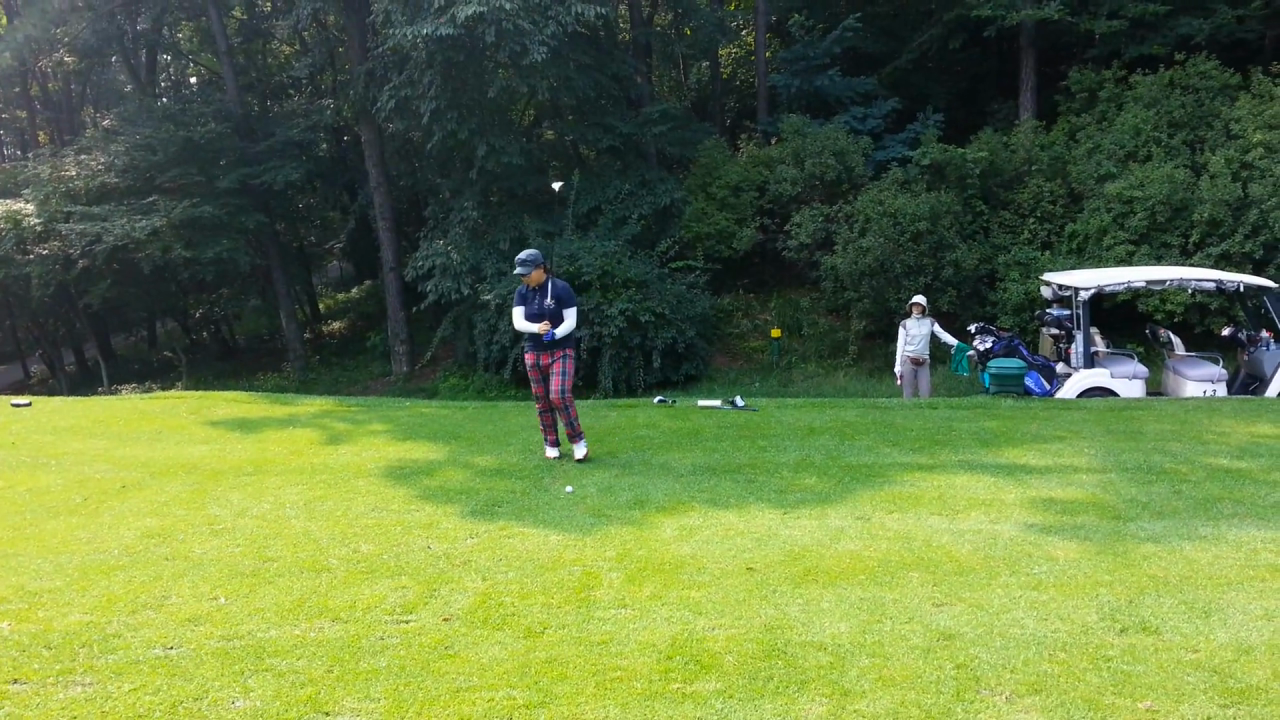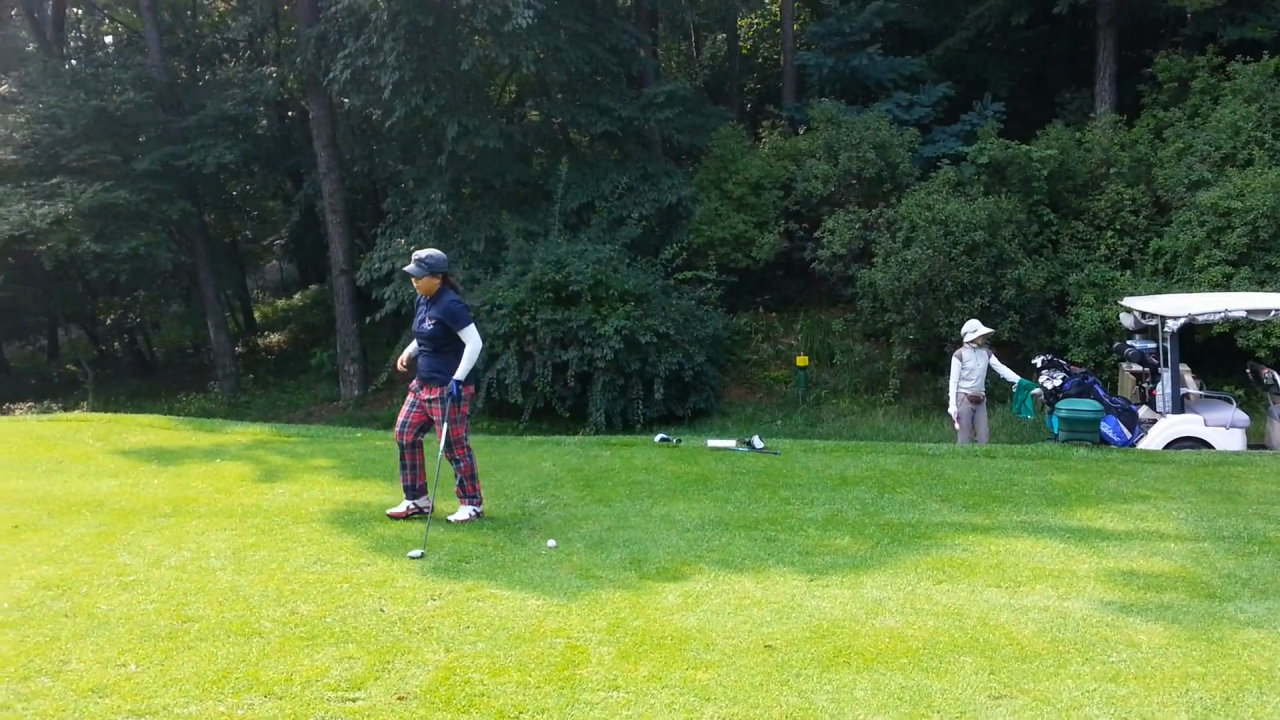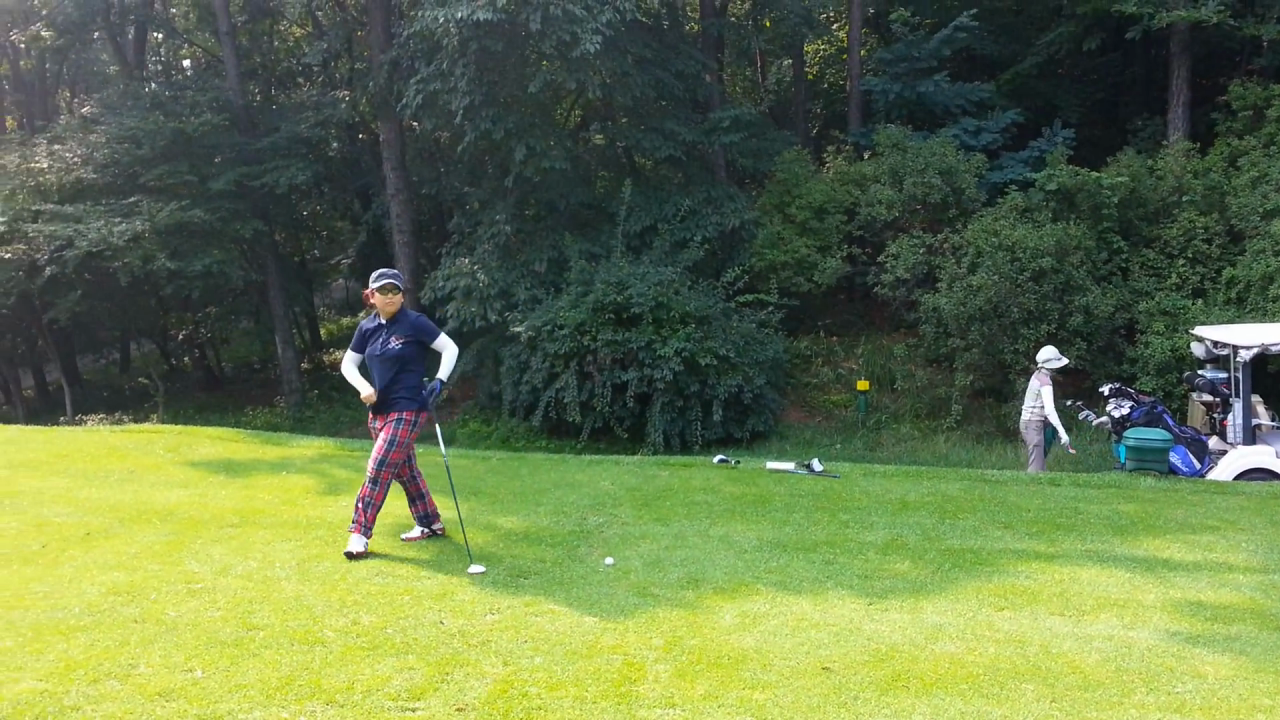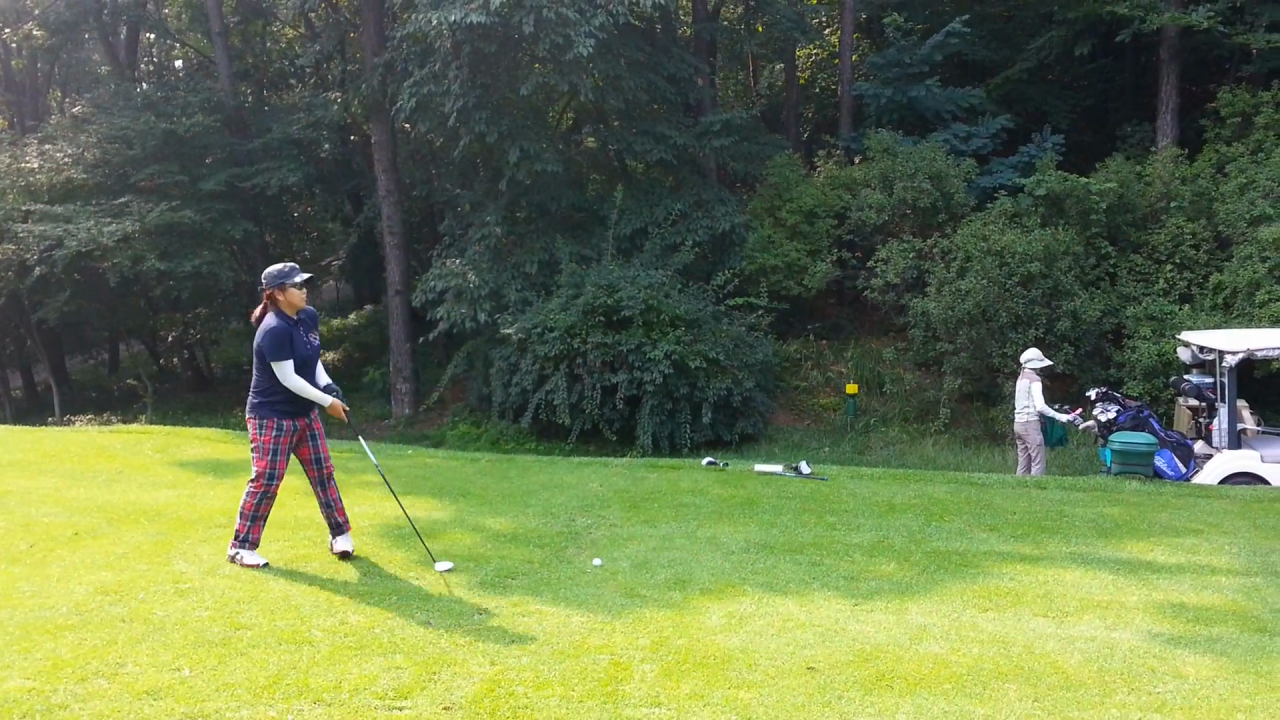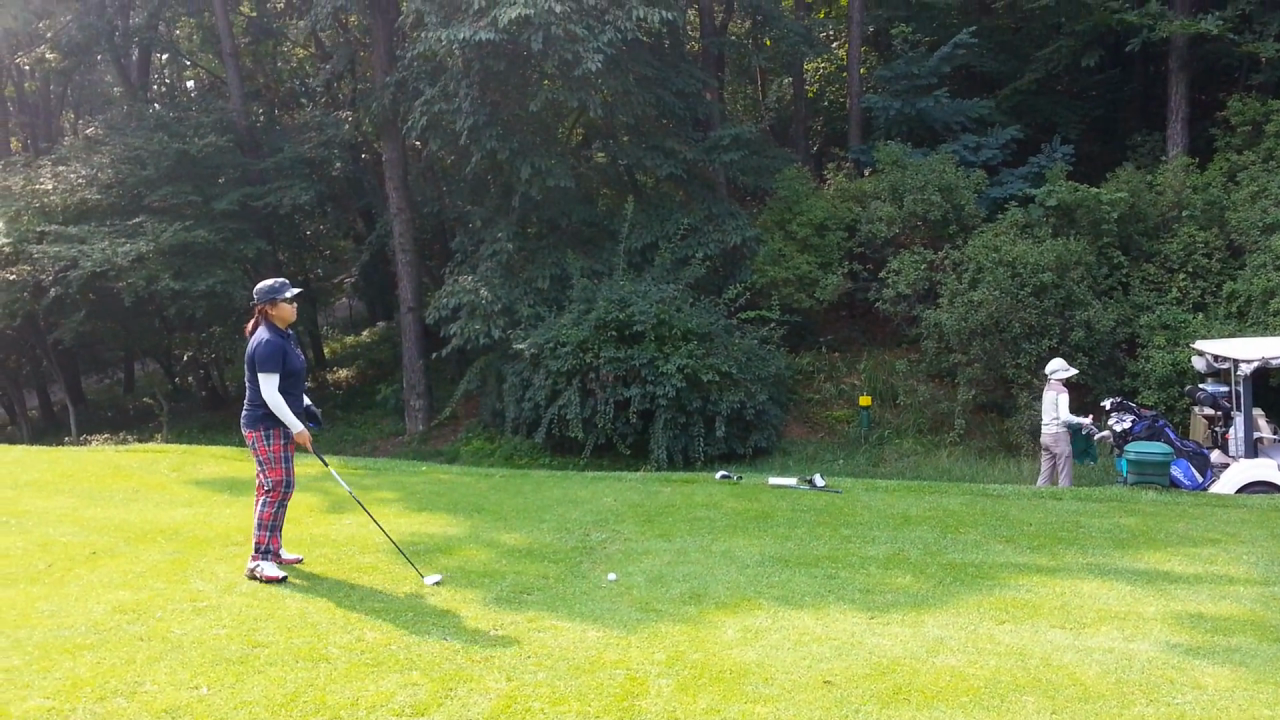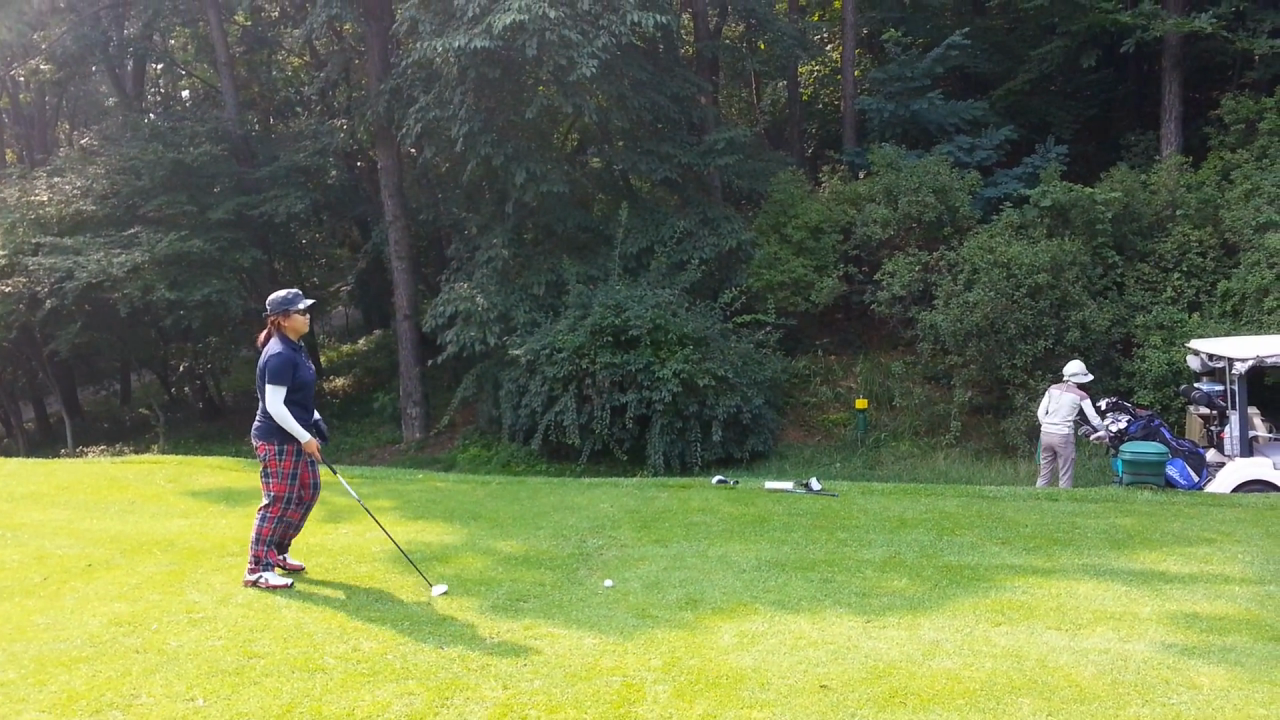
dt=0.7s
person 1, frame 1
left shoulder: (562, 288)
right shoulder: (522, 292)
left elbow: (571, 322)
right elbow: (518, 322)
left wrist: (554, 334)
right wrist: (538, 329)
left hip: (561, 351)
right hip: (534, 354)
left knee: (560, 396)
right knee: (542, 402)
left ankle: (578, 440)
right ankle: (551, 443)
person 1, frame 2
left shoulder: (450, 305)
right shoulder: (424, 301)
left elbow: (474, 343)
left wrist: (458, 379)
right wrist: (409, 351)
left hip: (449, 388)
right hip: (424, 383)
left knee: (455, 446)
right knee: (405, 435)
left ankle: (472, 503)
right ankle: (417, 499)
person 1, frame 3
left shoulder: (415, 323)
right shoulder: (367, 327)
left elbow: (450, 349)
right elbow: (348, 363)
left wrist: (439, 381)
right wrist: (363, 387)
left hip: (407, 411)
right hip: (379, 411)
left knee: (379, 469)
right knee: (404, 469)
left ankle: (360, 533)
right ankle: (430, 522)
person 1, frame 4
left shoulder: (308, 317)
right shoulder: (274, 329)
right elbow: (289, 379)
left wrist: (327, 384)
right wrist: (327, 401)
left hip: (304, 410)
right hip: (270, 415)
left knee: (322, 470)
right knee: (266, 480)
left ankle: (339, 535)
right ankle: (241, 546)
person 1, frame 5
left shoulder: (286, 336)
right shoulder: (268, 342)
right elbow: (269, 393)
left wrist: (306, 405)
right wrist: (297, 427)
left hip: (279, 425)
right hip: (265, 426)
left knee: (273, 487)
right knee: (279, 487)
left ankle: (271, 548)
right ankle: (261, 559)
person 1, frame 6
left shoulder: (295, 348)
right shoulder: (279, 355)
right elbow: (274, 406)
left wrist: (314, 419)
right wrist: (306, 437)
left hip: (292, 437)
right hip: (277, 439)
left knee: (307, 491)
right knee: (277, 503)
left ankle: (279, 552)
right ankle: (257, 570)
